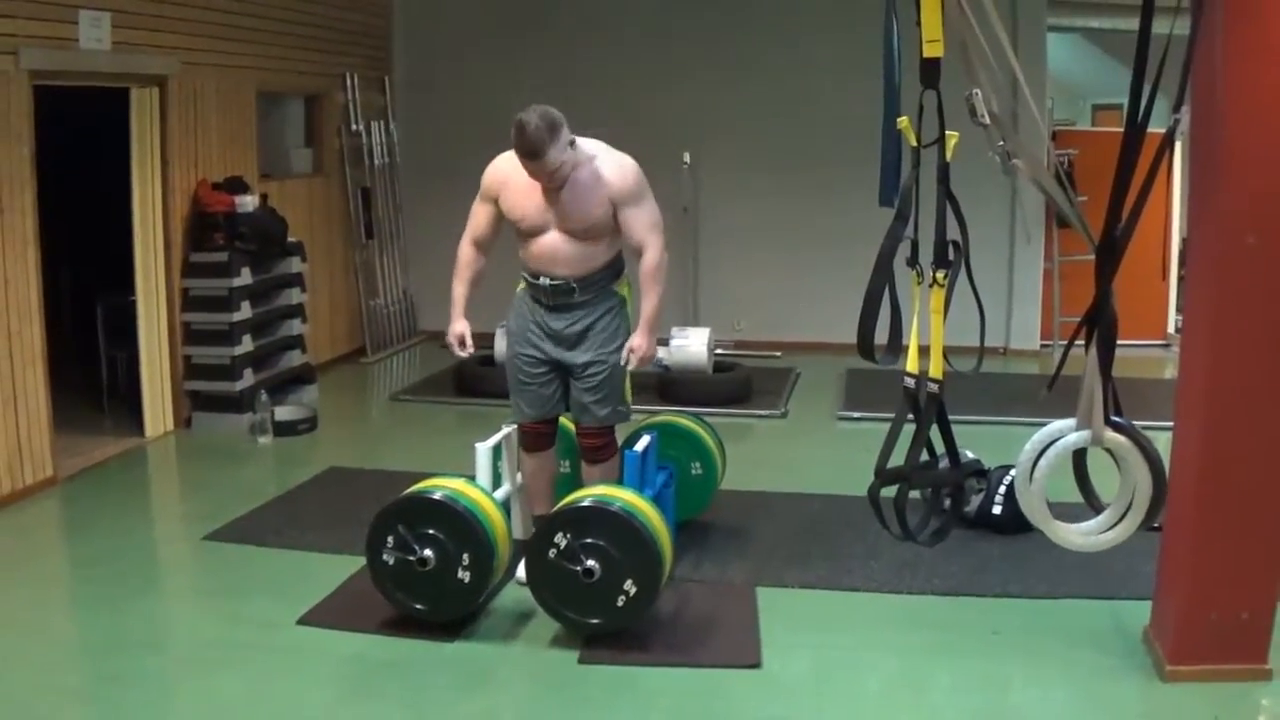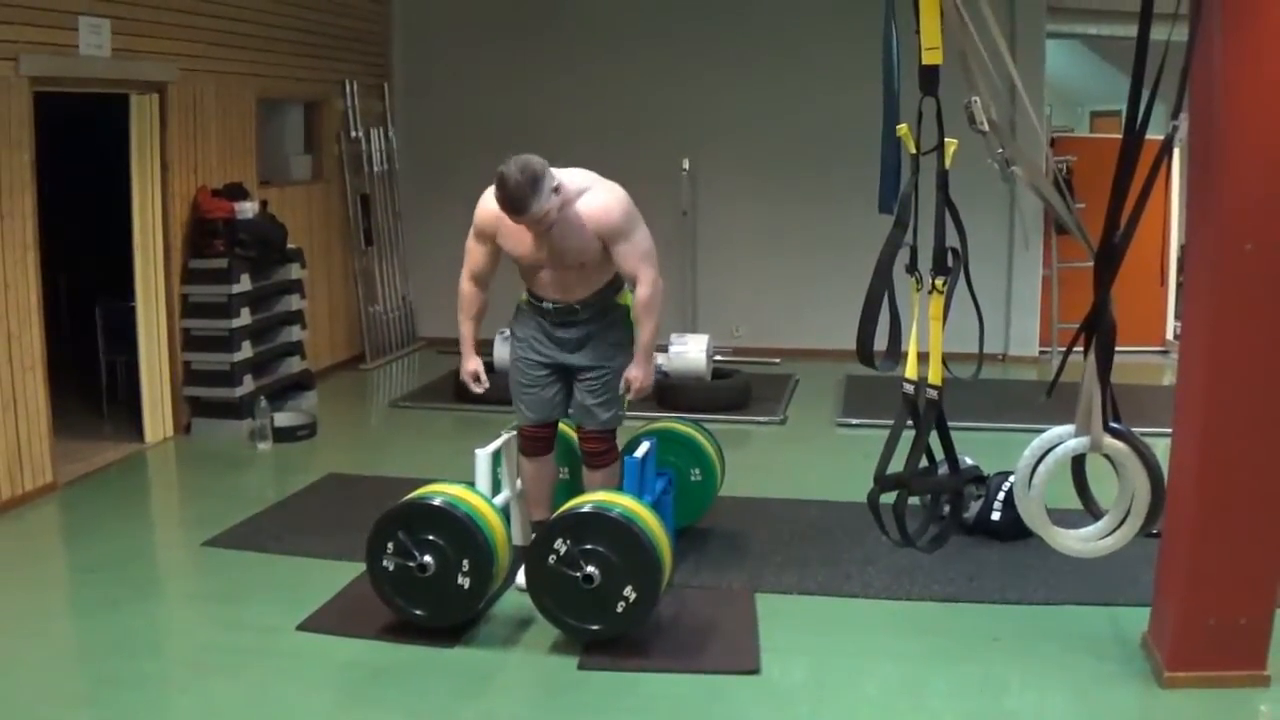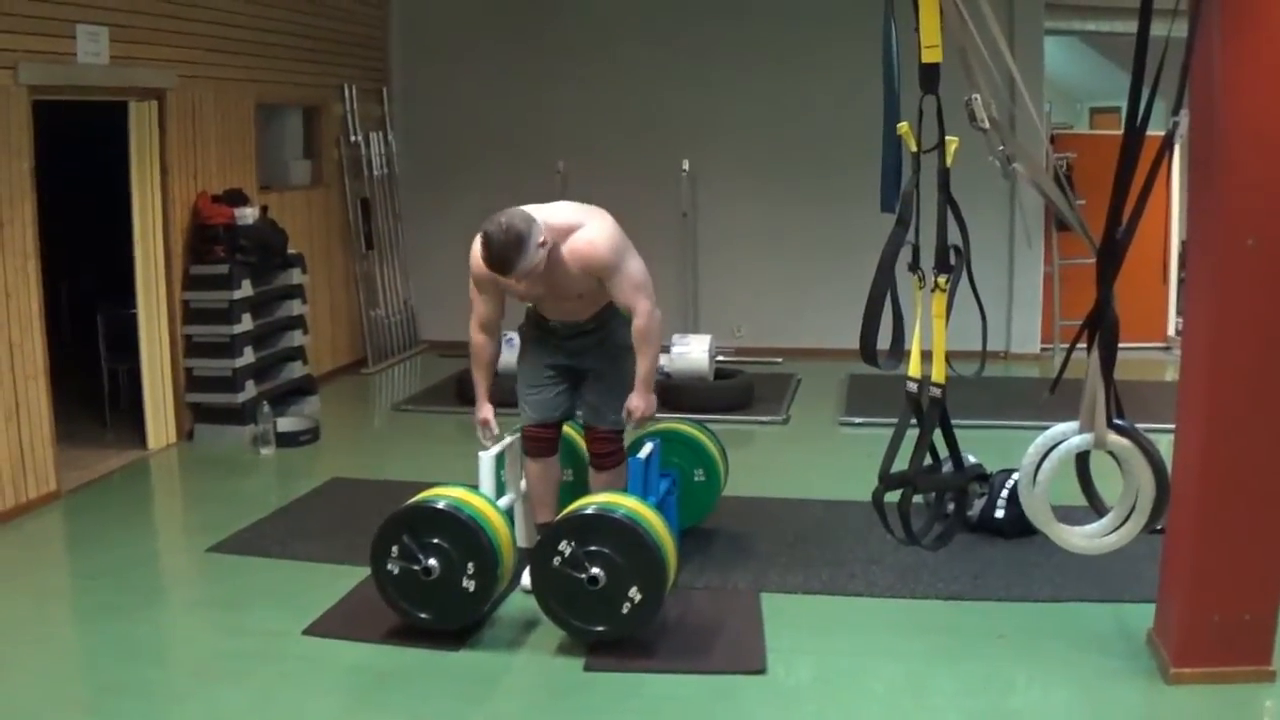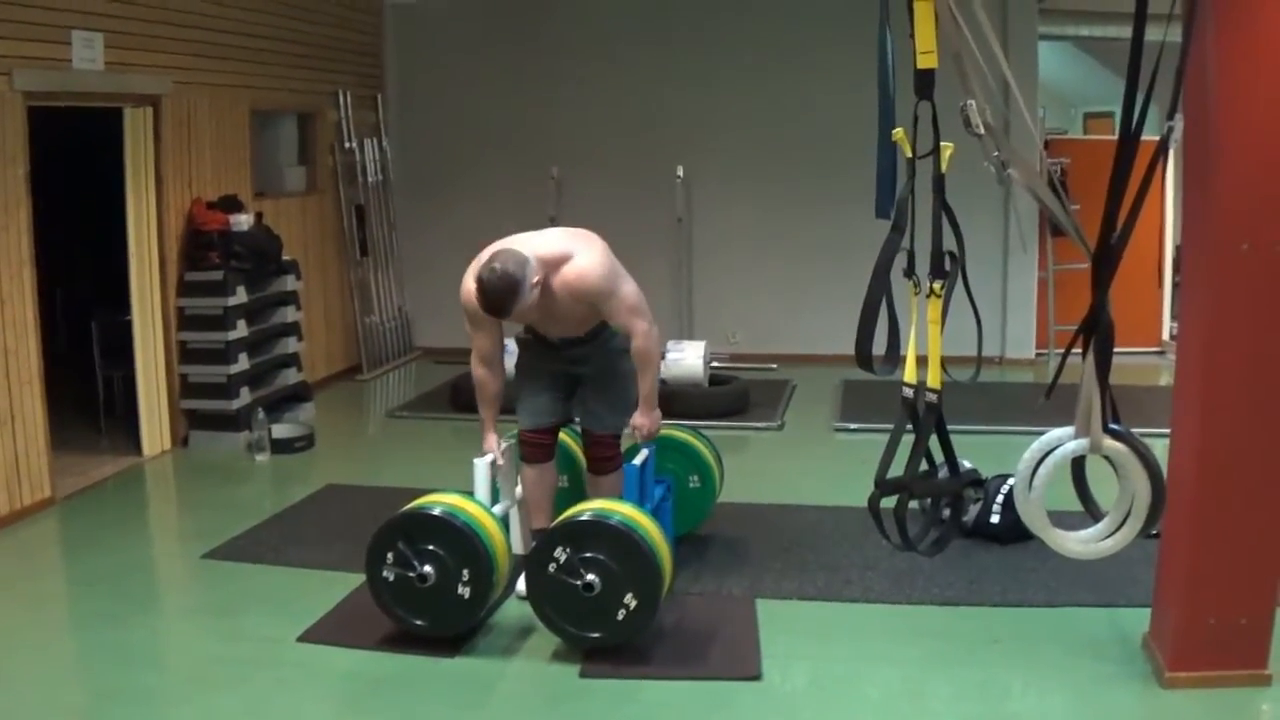
dt=0.4s
person 1, frame 1
left shoulder: (617, 172)
right shoulder: (500, 174)
left elbow: (652, 250)
right elbow: (473, 244)
left wrist: (646, 327)
right wrist: (458, 312)
left hip: (597, 308)
right hip: (533, 308)
left knee: (595, 432)
right knee: (533, 428)
person 1, frame 2
left shoulder: (606, 204)
right shoulder: (490, 210)
left elbow: (647, 280)
right elbow: (473, 281)
left wrist: (643, 358)
right wrist: (468, 350)
left hip: (600, 323)
right hip: (535, 322)
left knee: (596, 437)
right knee: (533, 433)
person 1, frame 3
left shoulder: (595, 240)
right shoulder: (484, 255)
left elbow: (645, 310)
right elbow: (484, 329)
left wrist: (644, 388)
right wrist: (482, 399)
left hip: (607, 331)
right hip: (544, 333)
left knee: (603, 438)
right knee: (537, 434)
person 1, frame 4
left shoulder: (587, 268)
right shoulder: (476, 287)
left elbow: (644, 330)
right elbow: (486, 362)
left wrist: (647, 406)
right wrist: (489, 429)
left hip: (603, 341)
right hip: (541, 345)
left knee: (601, 442)
right knee: (533, 439)
